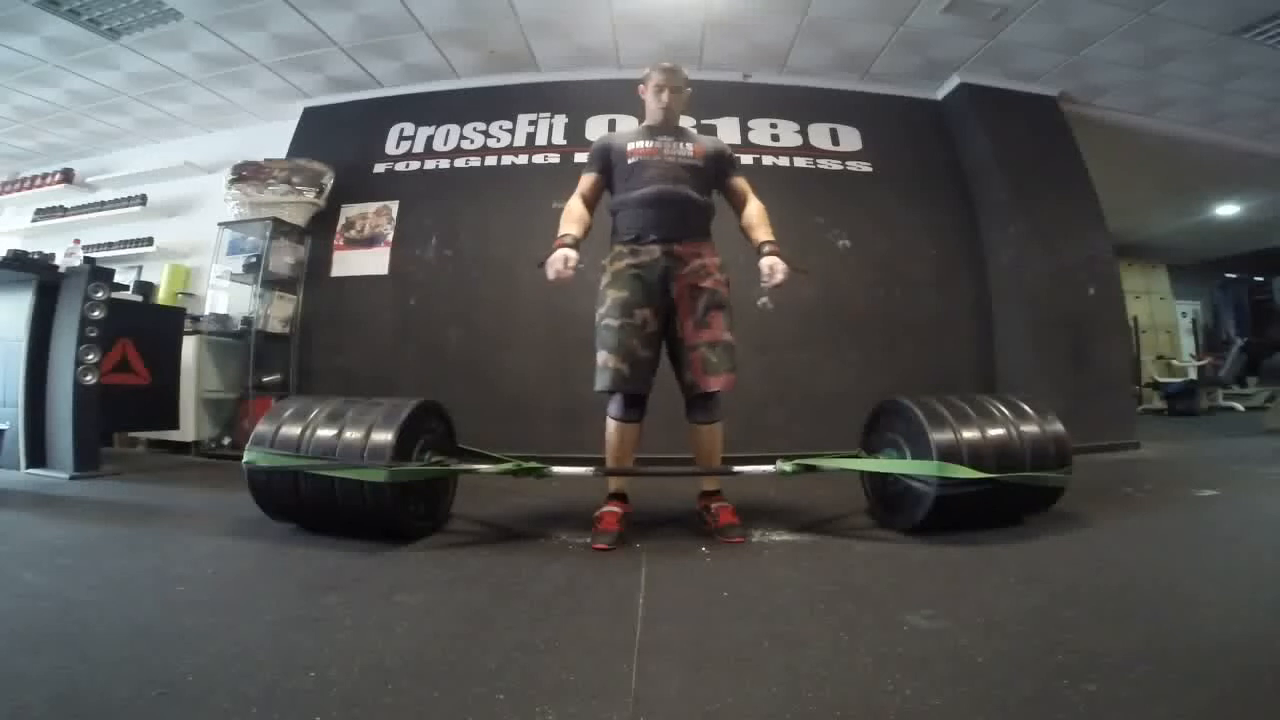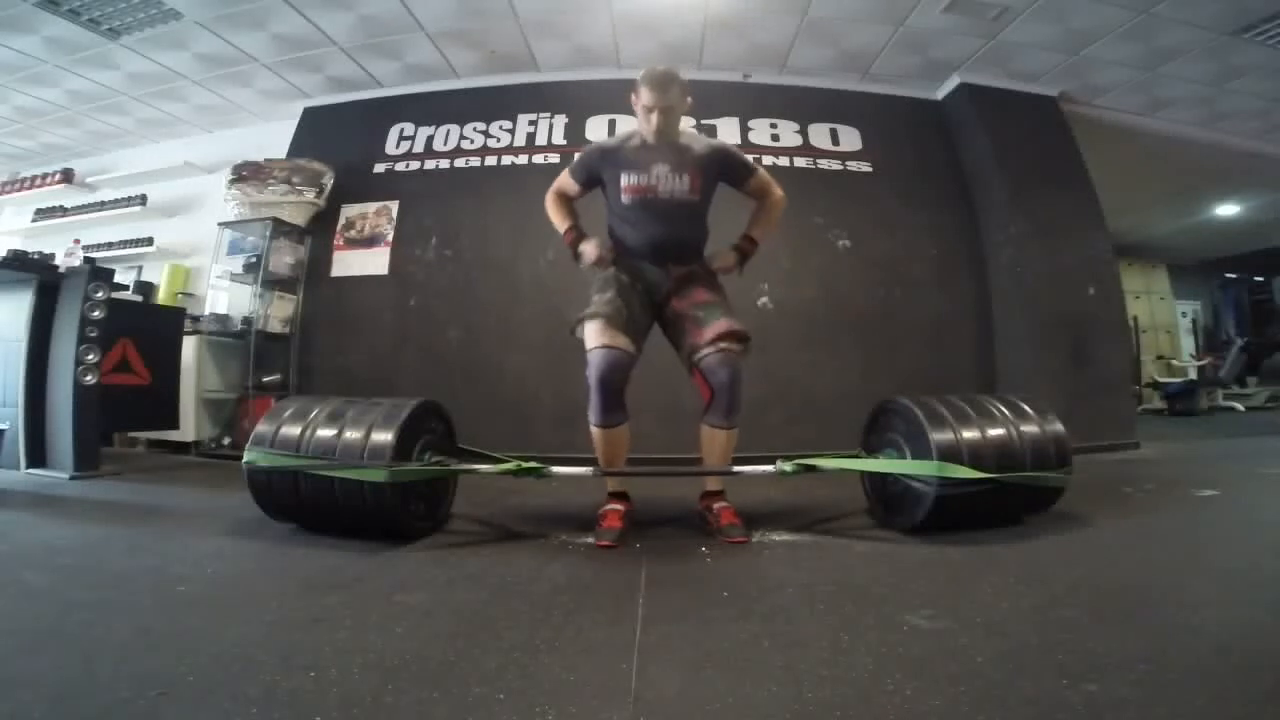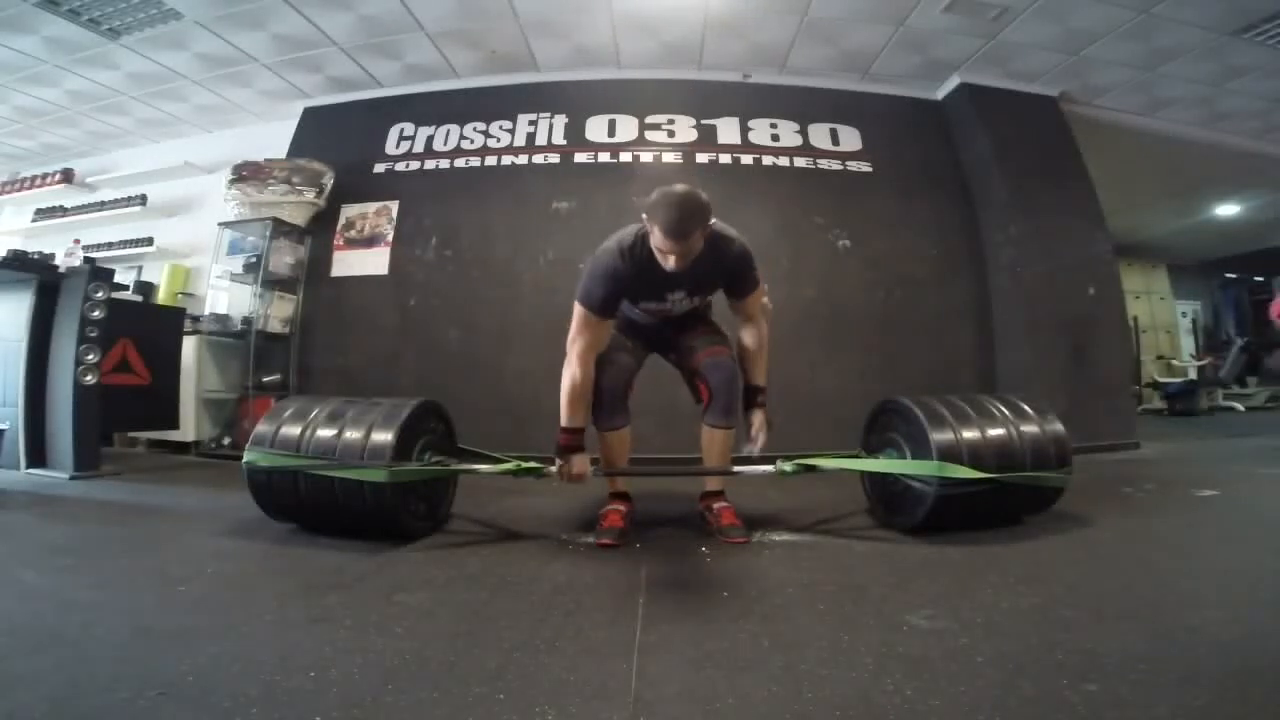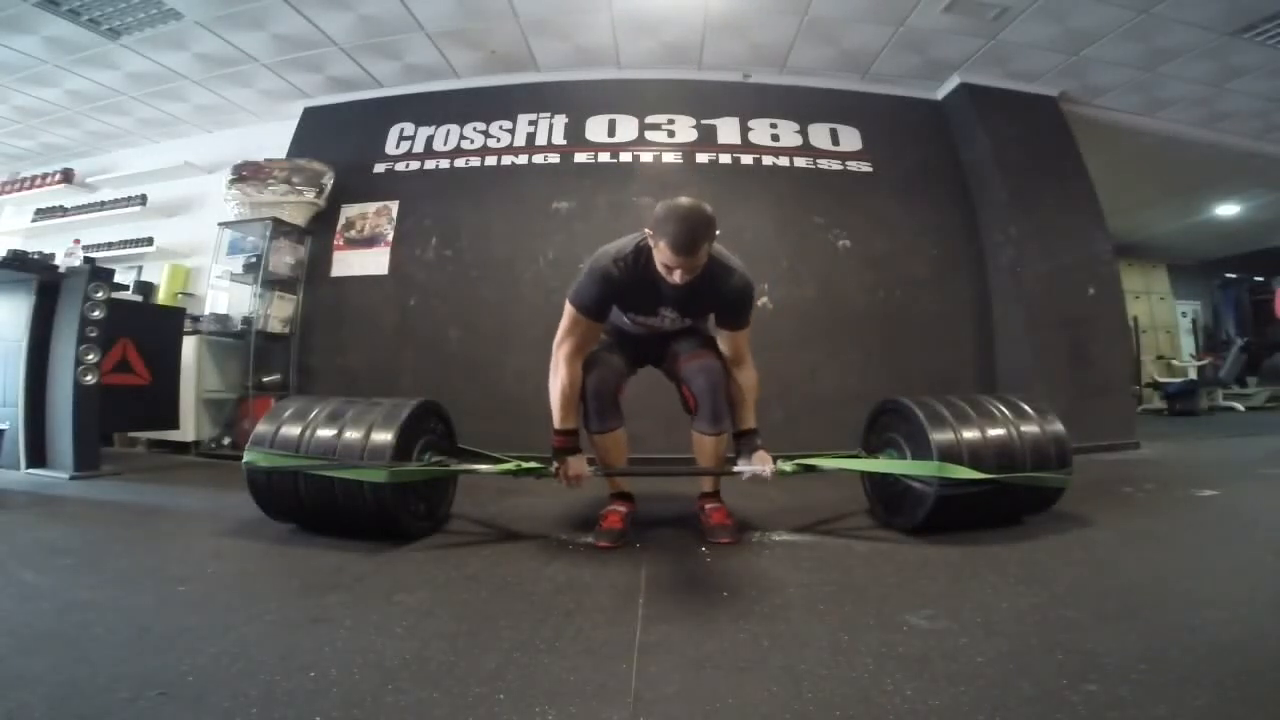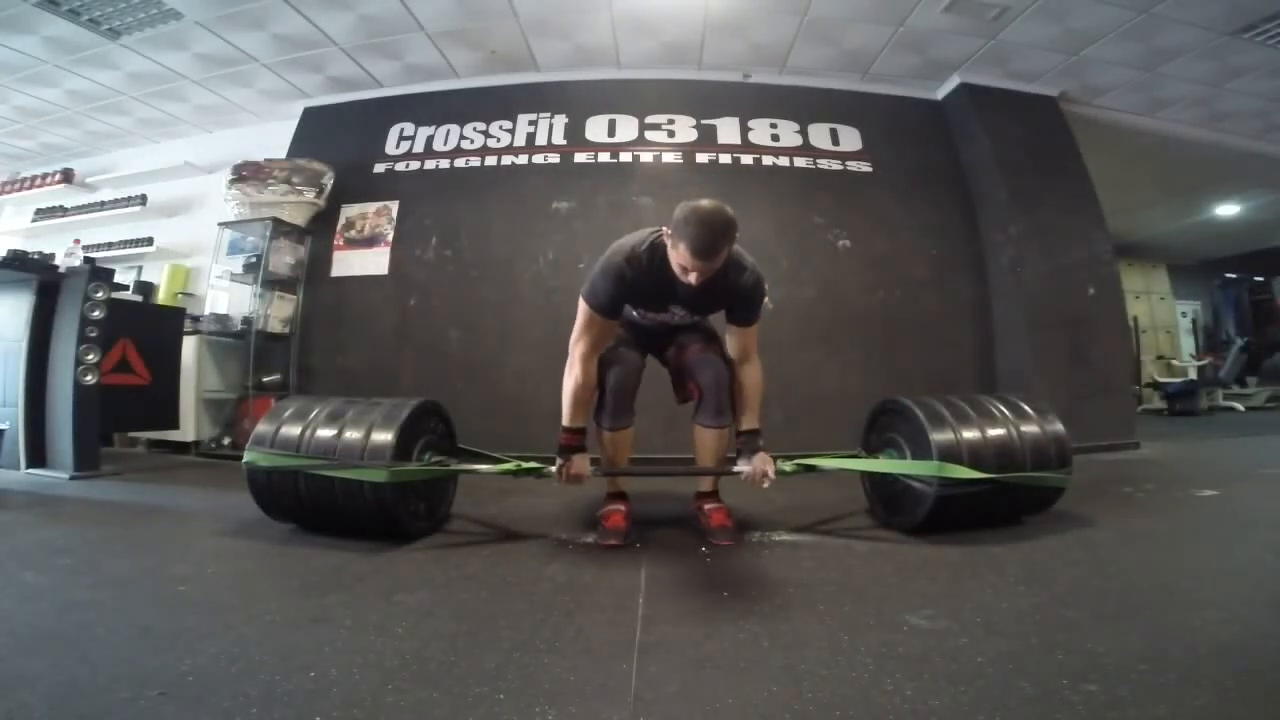
dt=0.7s
person 1, frame 1
left shoulder: (711, 148)
right shoulder: (613, 144)
left elbow: (746, 201)
right elbow: (581, 199)
left wrist: (767, 248)
right wrist: (567, 243)
left hip: (696, 263)
right hip: (631, 263)
left knee: (705, 384)
right knee: (626, 386)
left ankle: (712, 496)
right ankle: (615, 499)
person 1, frame 2
left shoulder: (712, 153)
right shoulder: (606, 153)
left elbow: (771, 195)
right elbow: (556, 195)
left wrist: (743, 249)
right wrist: (578, 239)
left hip: (690, 277)
right hip: (626, 276)
left knee: (724, 371)
right knee: (604, 371)
left ankle: (714, 496)
right ankle: (616, 498)
person 1, frame 3
left shoulder: (730, 251)
right shoulder: (615, 258)
left elbow: (752, 321)
right elbow: (580, 352)
left wrist: (756, 399)
right wrist: (571, 444)
left hip: (689, 323)
right hip: (628, 324)
left knee: (725, 377)
right knee: (607, 380)
left ankle: (714, 497)
right ankle: (618, 498)
person 1, frame 4
left shoulder: (732, 281)
right shoulder: (609, 267)
left elbow: (738, 362)
right elbow: (567, 354)
left wrist: (749, 442)
right wrist: (566, 446)
left hip: (684, 336)
right hip: (620, 335)
left knee: (711, 385)
right knee: (594, 384)
left ankle: (710, 498)
right ankle: (619, 497)
person 1, frame 5
left shoulder: (745, 279)
right shoulder: (624, 262)
left elbow: (744, 360)
right elbow: (583, 354)
left wrist: (750, 443)
right wrist: (572, 445)
left hip: (686, 329)
right hip: (626, 325)
left knee: (716, 380)
right knee: (615, 382)
left ankle: (708, 496)
right ankle: (615, 497)
